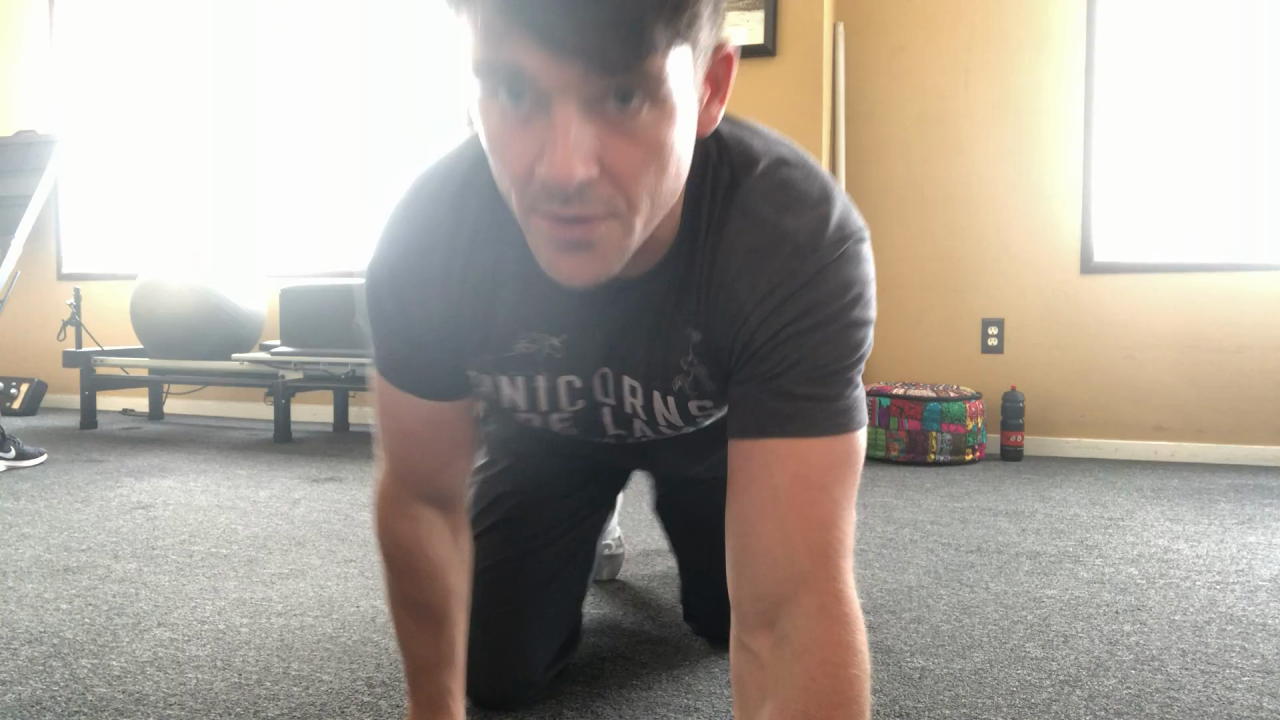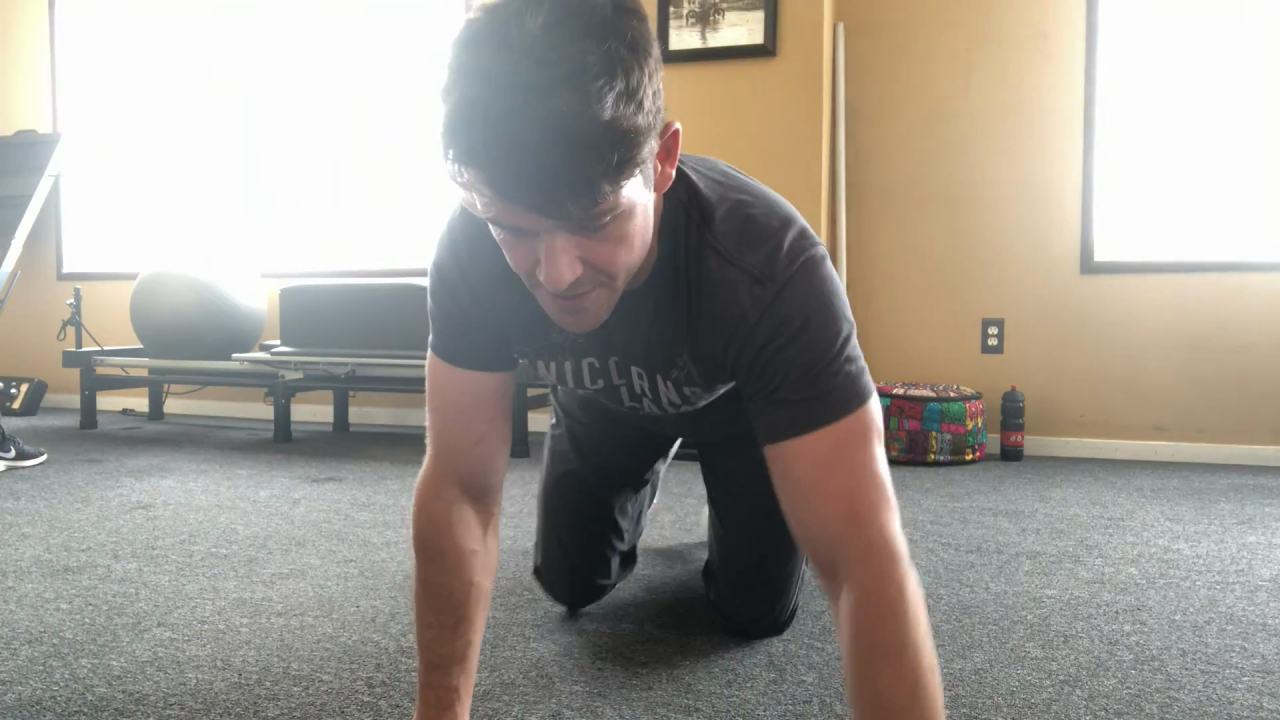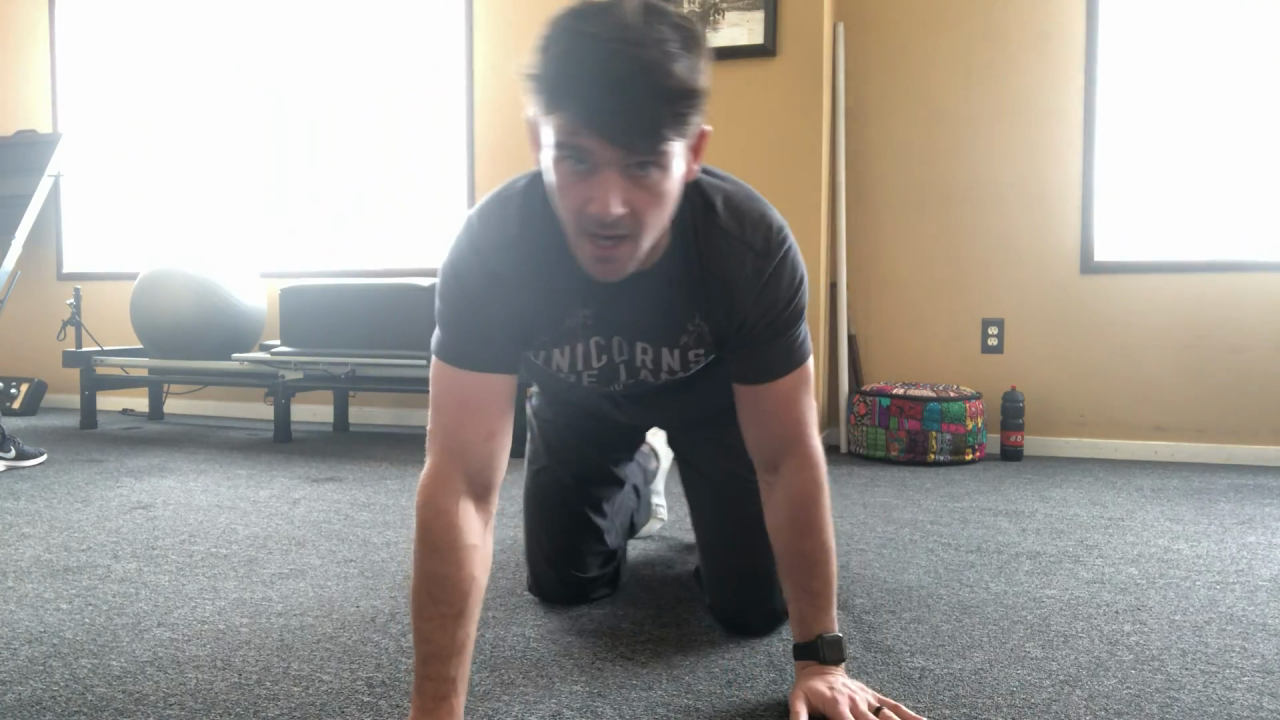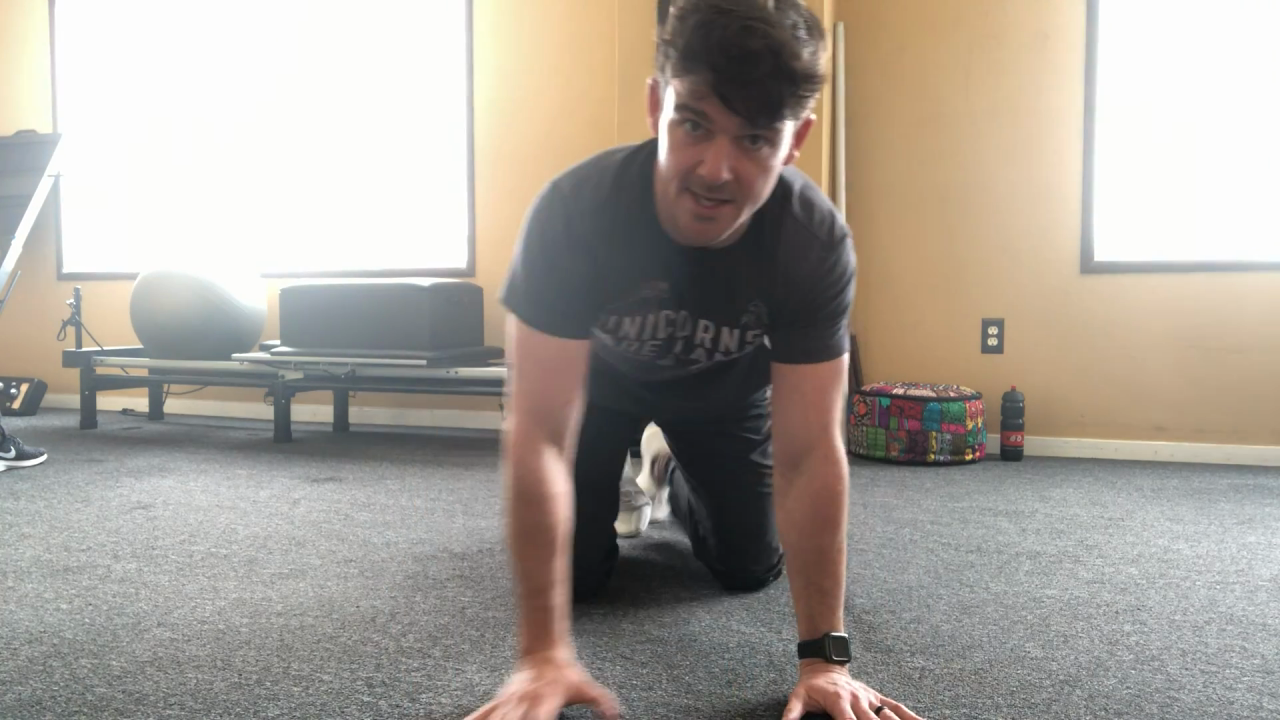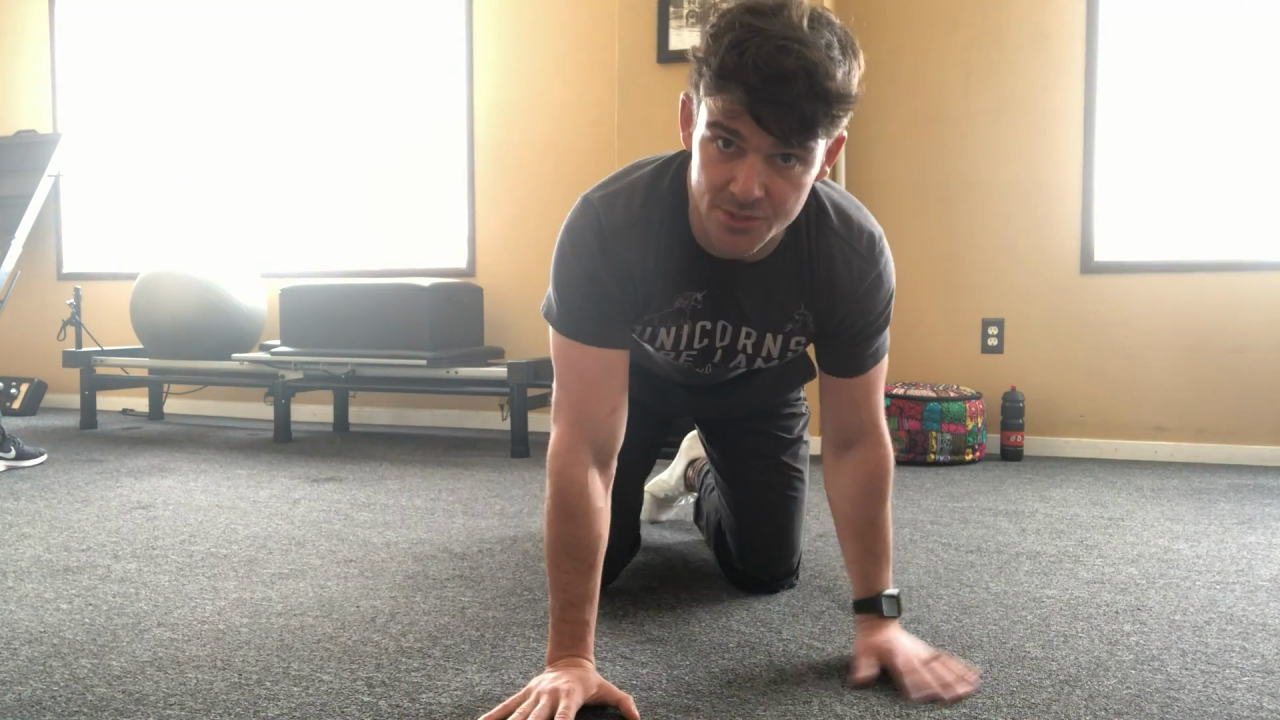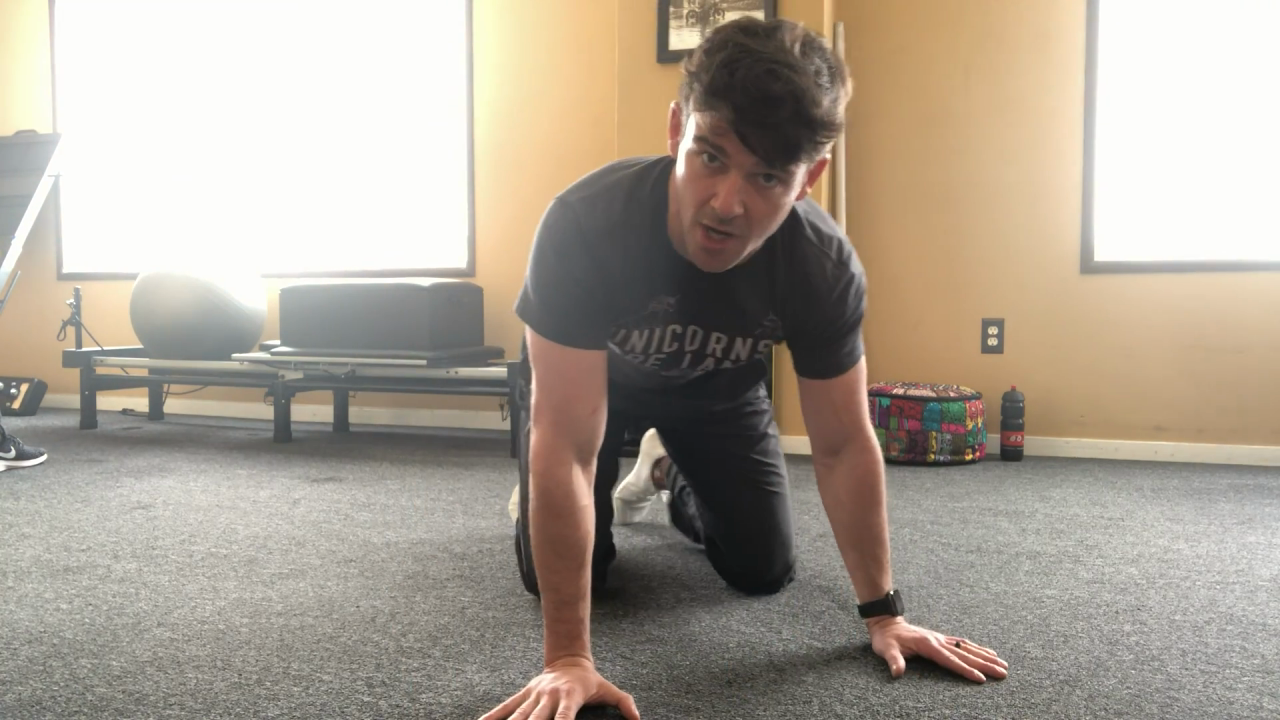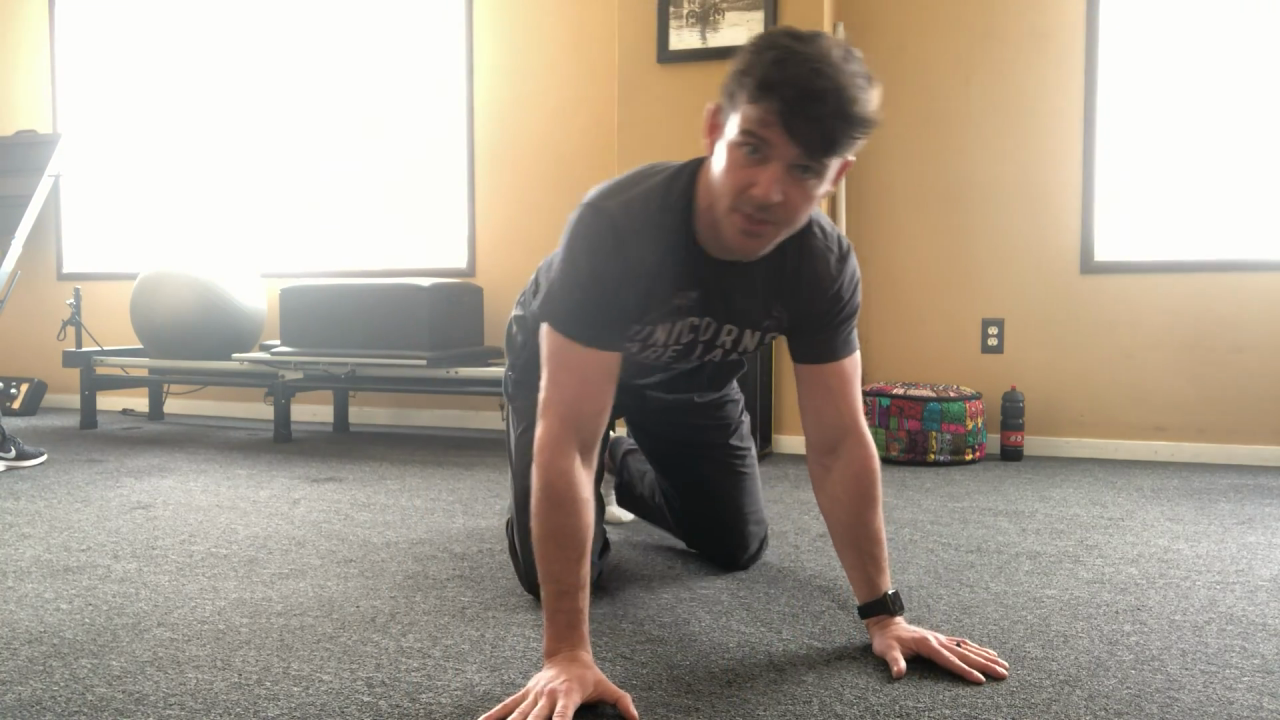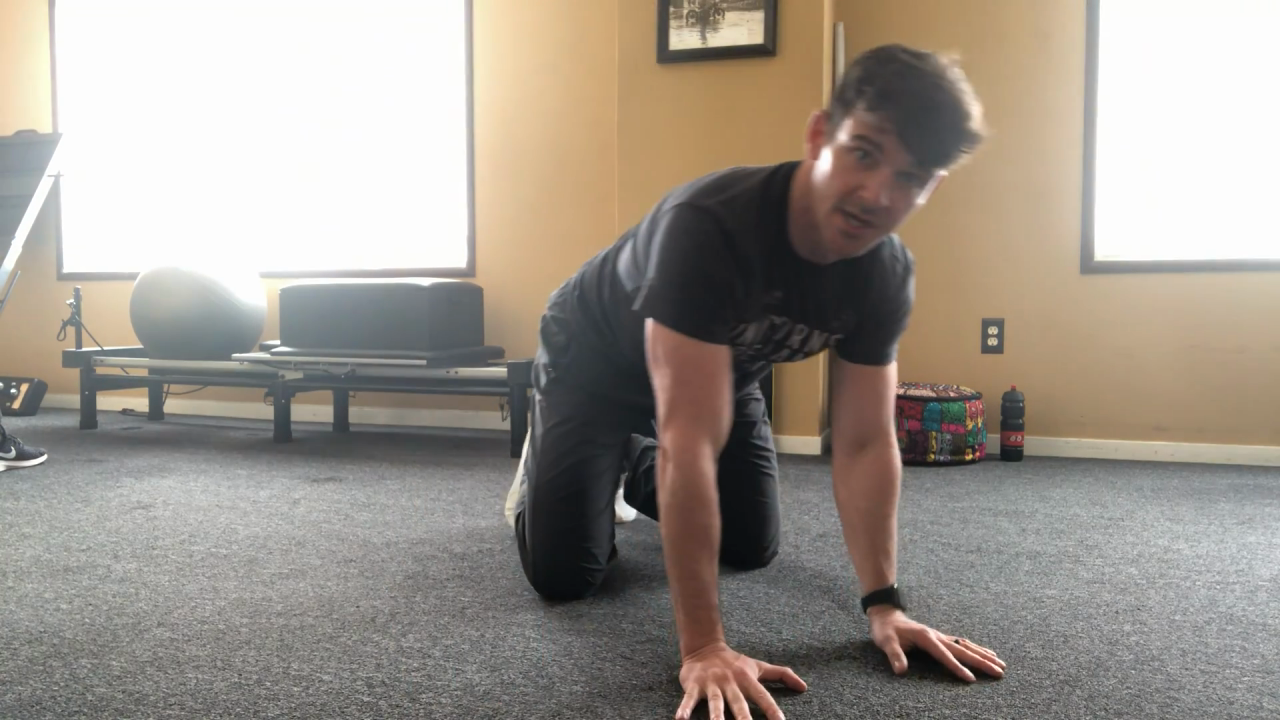
dt=0.4s
person 1, frame 1
left shoulder: (804, 238)
right shoulder: (427, 236)
left elbow: (792, 611)
right elbow: (422, 496)
left hip: (716, 429)
right hip: (542, 433)
left knee: (732, 620)
left ankle: (702, 519)
right ankle: (572, 538)
person 1, frame 2
left shoulder: (771, 266)
right shoulder: (471, 253)
left elbow: (863, 562)
right elbow: (460, 489)
left hip: (744, 400)
right hip: (605, 401)
left knee: (756, 613)
right knee: (573, 583)
left ankle: (731, 499)
right ankle: (643, 477)
person 1, frame 3
left shoulder: (752, 247)
right shoulder: (492, 245)
left elbow: (788, 459)
right elbow: (458, 483)
left wrist: (820, 658)
left hip: (718, 391)
right hip: (581, 395)
left knee: (754, 610)
right knee: (563, 585)
left ankle: (700, 490)
right ankle: (637, 475)
person 1, frame 4
left shoulder: (816, 242)
right shoulder: (573, 212)
left elbow: (808, 454)
right elbow: (537, 437)
left wrist: (823, 655)
right wrist: (543, 654)
left hip: (723, 383)
right hip: (599, 375)
left knee: (752, 568)
right knee: (565, 570)
left ankle: (671, 472)
right ankle: (618, 485)
person 1, frame 5
left shoulder: (856, 253)
right shoulder: (608, 225)
left elbow: (859, 440)
right elbow: (588, 447)
left wrist: (876, 613)
right wrist: (569, 658)
left hip: (761, 387)
right hip: (638, 372)
left knee: (766, 572)
right knee: (598, 556)
left ankle: (701, 477)
right ankle: (650, 480)
person 1, frame 6
left shoulder: (823, 263)
right shoulder: (583, 226)
left elbow: (843, 447)
right elbow: (567, 447)
left wrist: (882, 611)
right wrist: (567, 658)
left hip: (717, 385)
right hip: (590, 374)
left knee: (764, 572)
right knee: (568, 573)
left ankle: (674, 478)
person 1, frame 7
left shoulder: (824, 264)
right shoulder: (615, 225)
left elbow: (839, 445)
right elbow: (566, 444)
left wrist: (881, 612)
right wrist: (568, 653)
left hip: (689, 377)
right hip: (561, 361)
left knee: (737, 547)
right knee: (548, 574)
left ankle: (627, 471)
person 1, frame 8
left shoulder: (885, 274)
right shoulder: (709, 223)
left elbow: (864, 444)
right elbow: (689, 442)
left wrist: (885, 602)
right wrist: (703, 647)
left hip: (718, 371)
right hip: (593, 358)
left knee: (753, 549)
right knee: (563, 573)
left ankle: (636, 471)
right ankle: (537, 465)
